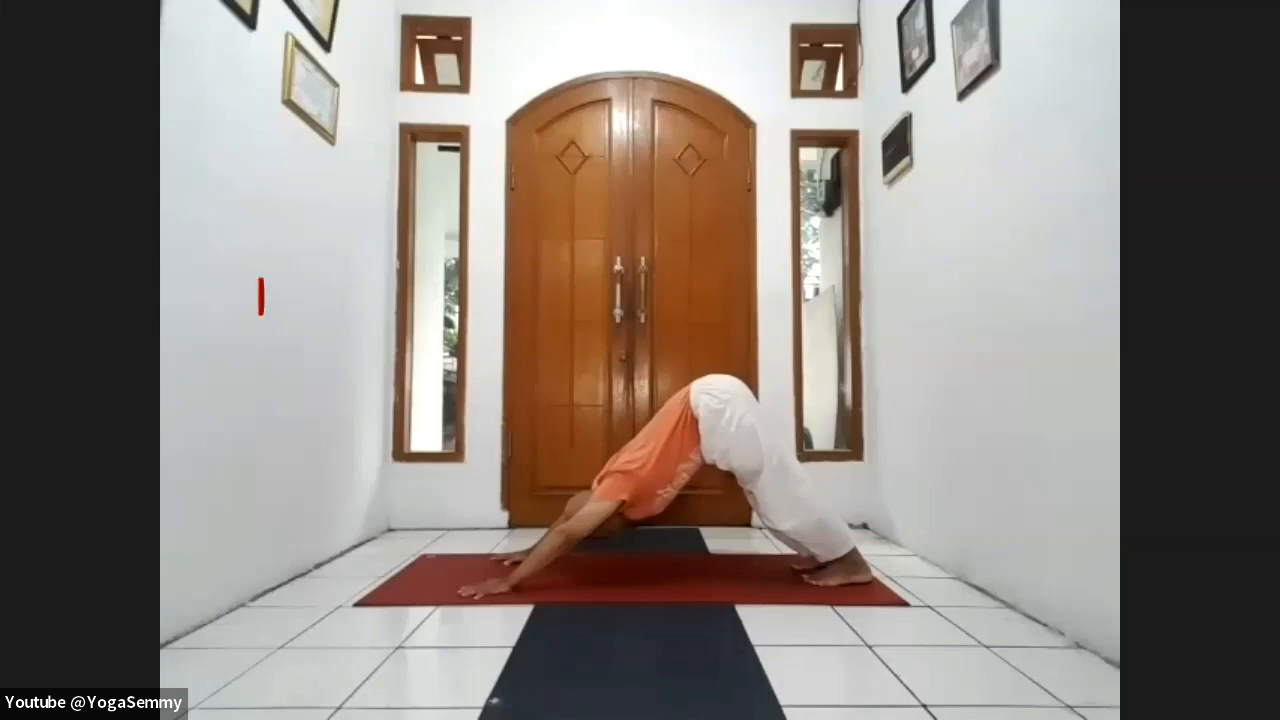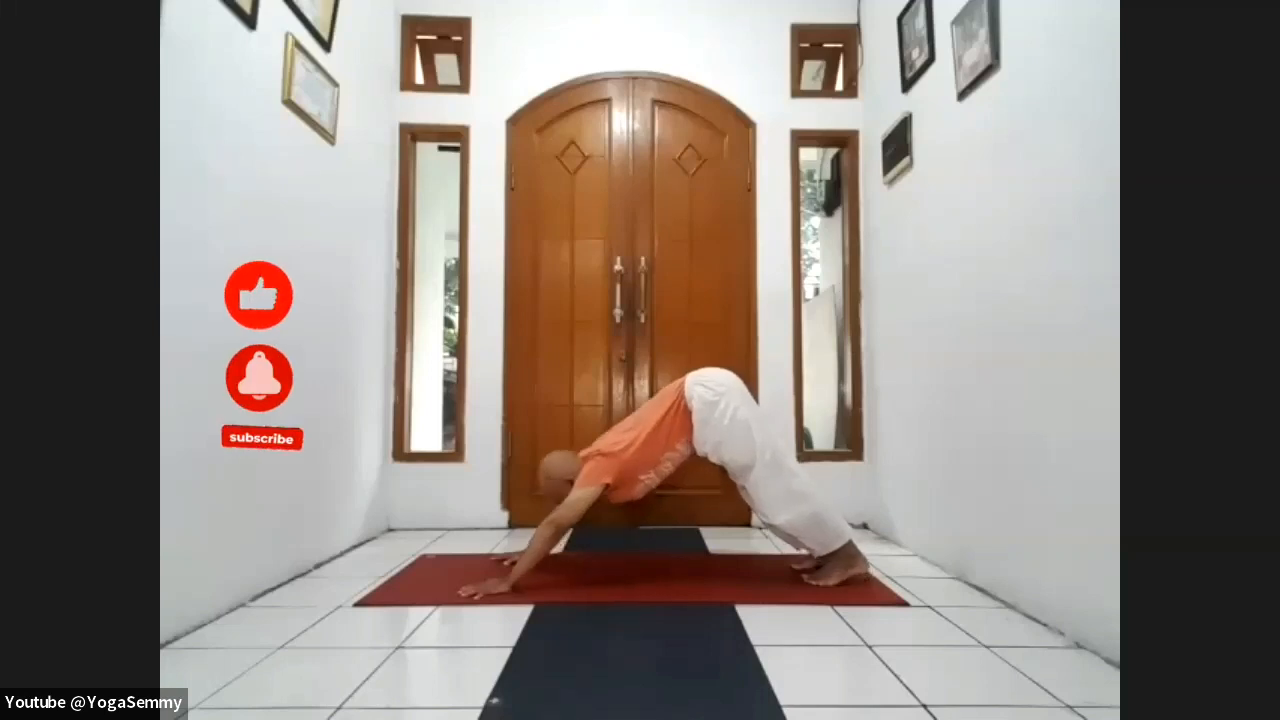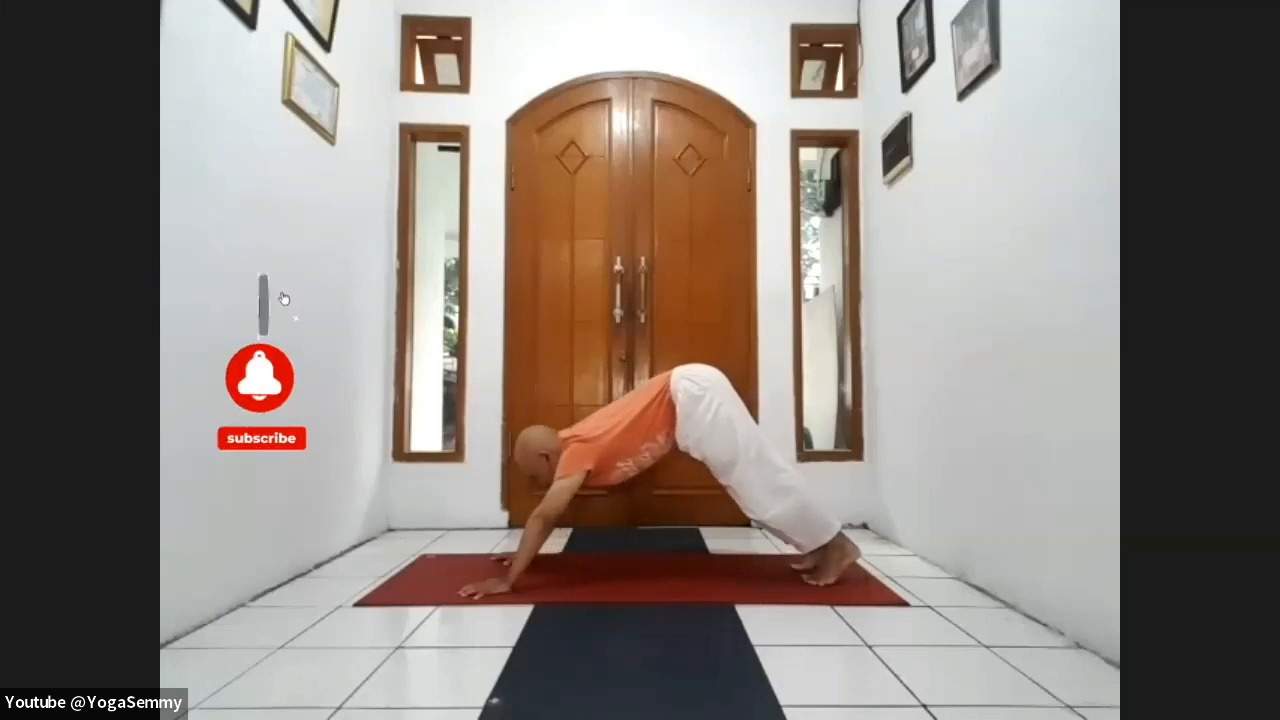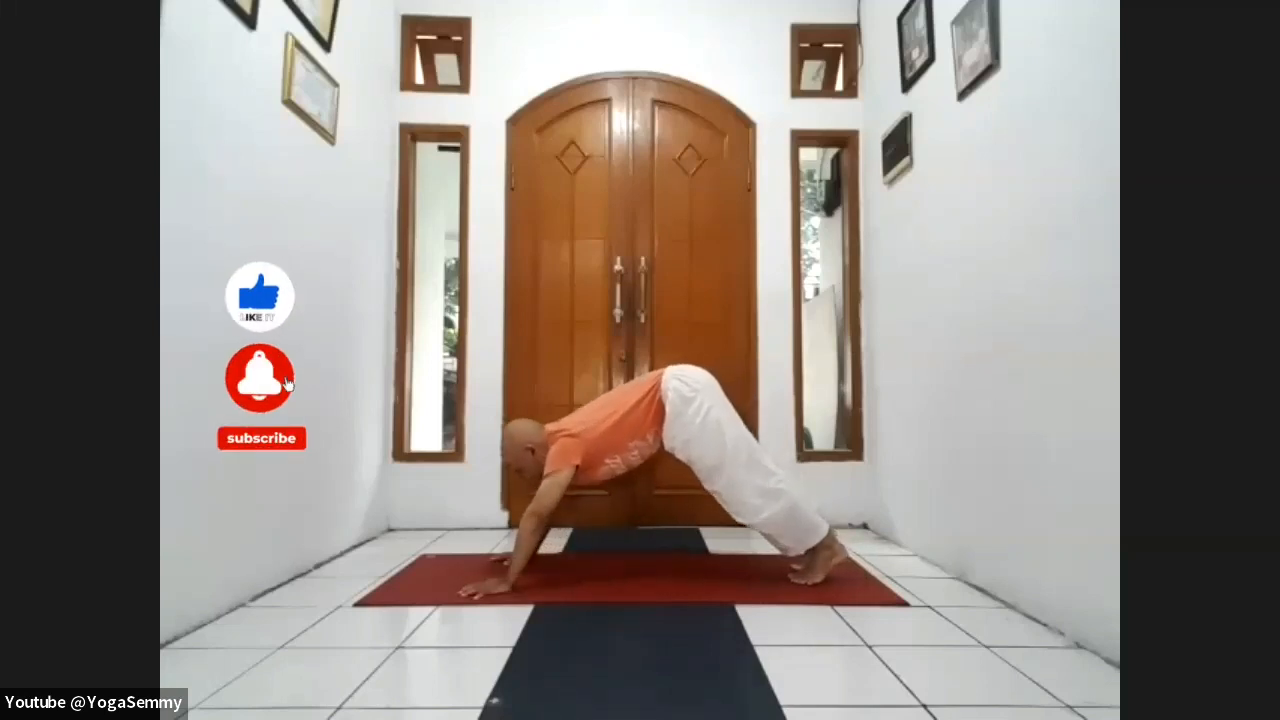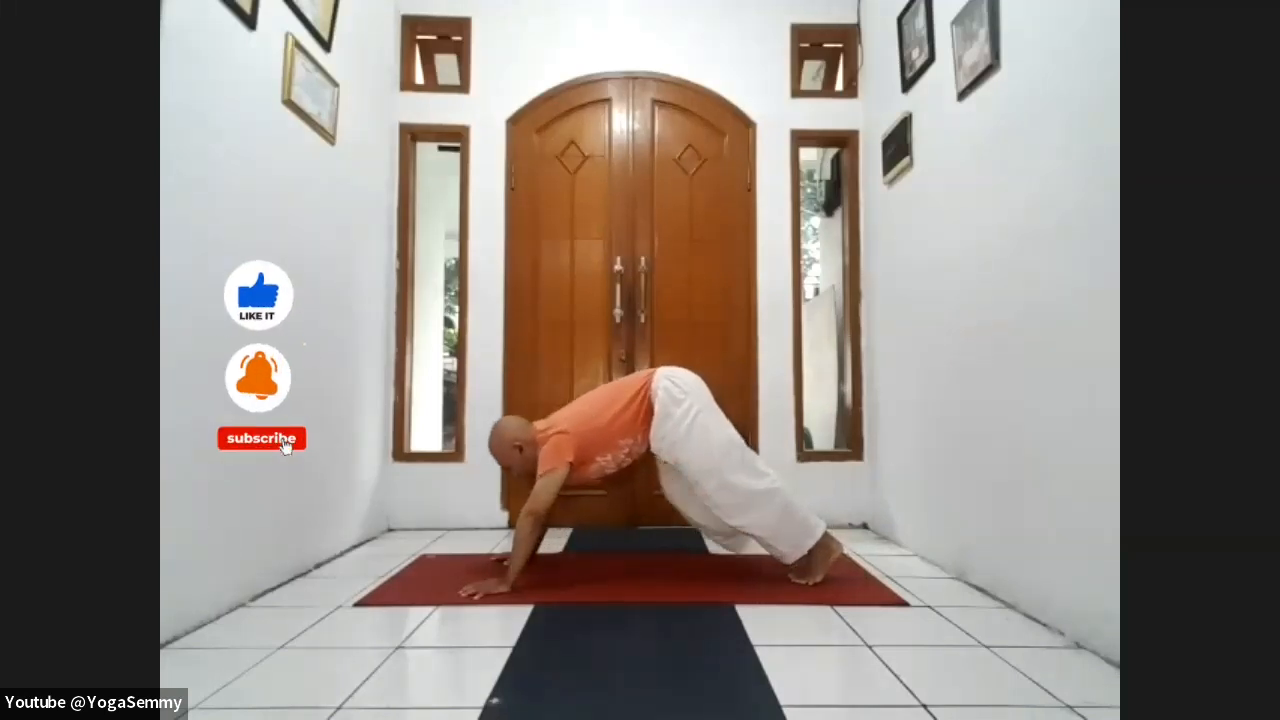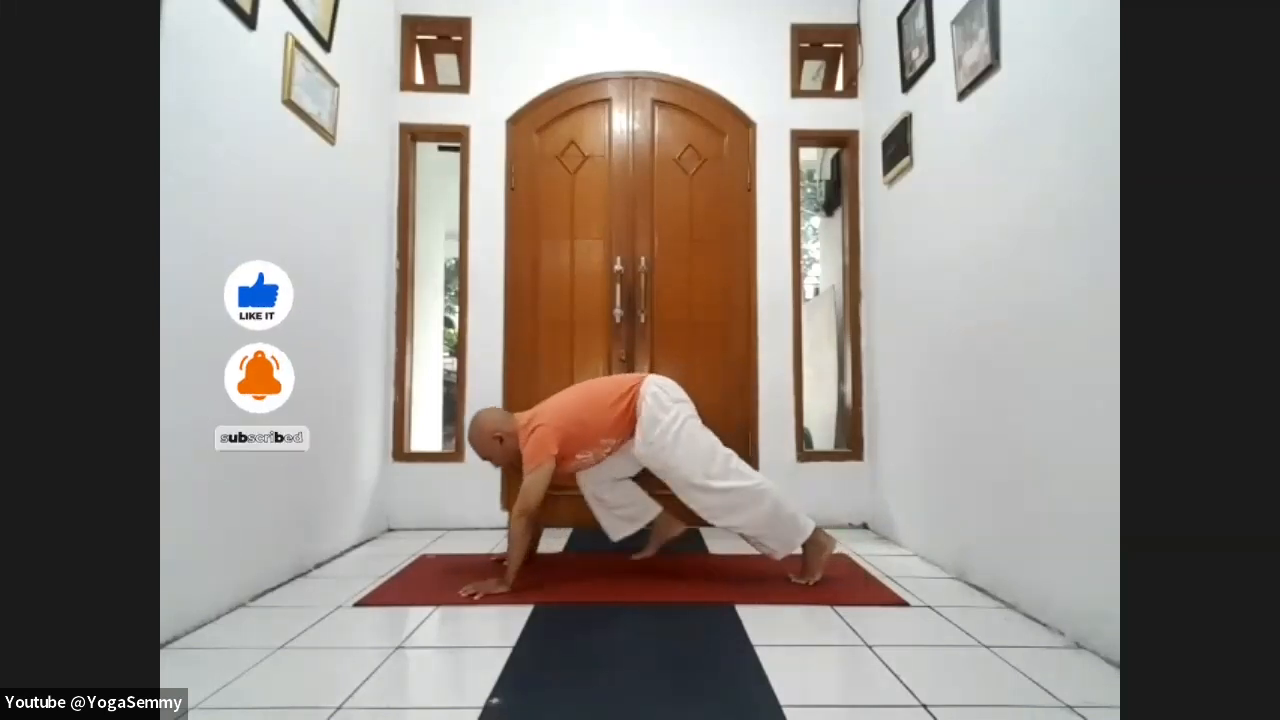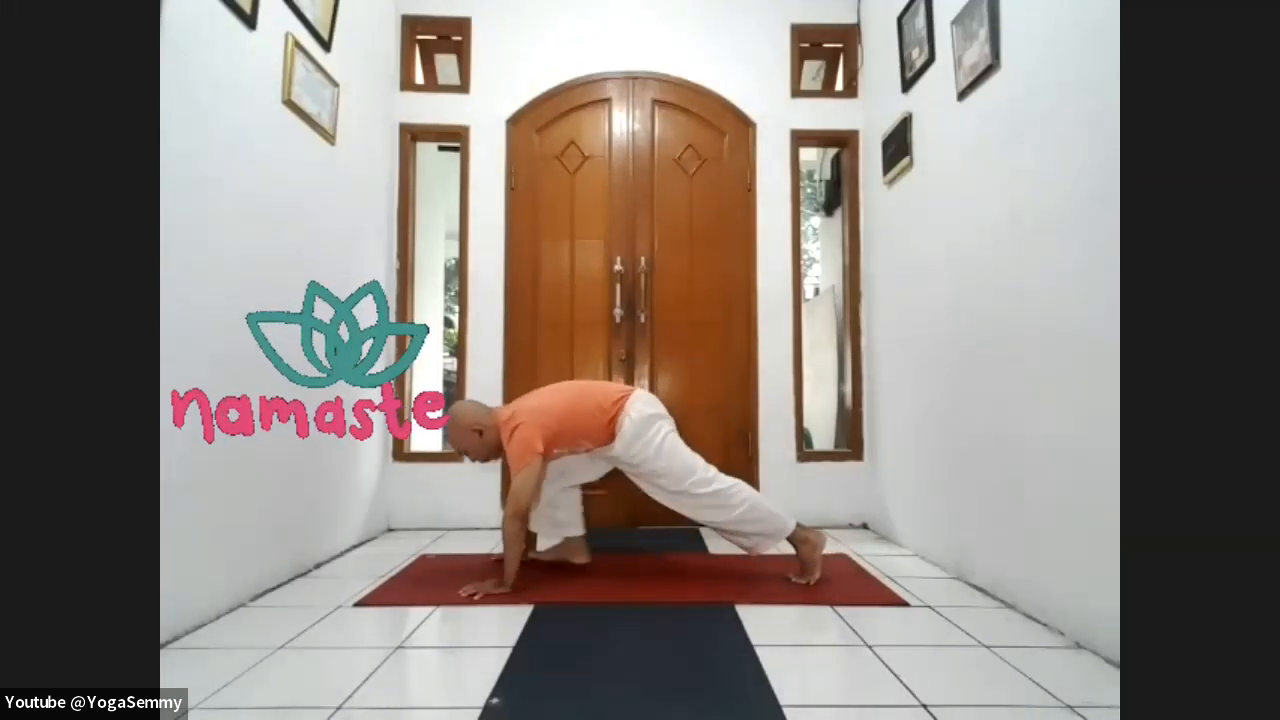
dt=0.7s
person 1, frame 1
left shoulder: (618, 488)
right shoulder: (612, 486)
left elbow: (567, 533)
right elbow: (566, 524)
left wrist: (510, 580)
right wrist: (534, 551)
left hip: (714, 406)
right hip: (713, 401)
left knee: (775, 486)
right knee: (770, 483)
left ankle: (849, 561)
right ankle: (826, 551)
person 1, frame 2
left shoulder: (598, 468)
right shoulder: (593, 463)
left elbow: (556, 523)
right elbow: (558, 519)
left wrist: (508, 580)
right wrist: (530, 553)
left hip: (709, 399)
right hip: (706, 396)
left knee: (770, 480)
right knee: (763, 478)
left ankle: (846, 555)
right ankle: (827, 549)
person 1, frame 3
left shoulder: (576, 453)
right shoulder: (569, 446)
left elbow: (543, 516)
right elbow: (548, 516)
left wrist: (507, 580)
right wrist: (525, 555)
left hip: (693, 396)
right hip: (689, 393)
left knee: (757, 477)
right knee: (753, 475)
left ankle: (835, 544)
right ankle: (821, 546)
person 1, frame 4
left shoulder: (564, 447)
right shoulder: (559, 439)
left elbow: (536, 514)
right elbow: (543, 514)
left wrist: (506, 579)
right wrist: (523, 555)
left hip: (682, 396)
right hip: (678, 393)
left knee: (743, 481)
right knee: (741, 478)
left ankle: (823, 544)
right ankle: (812, 543)
person 1, frame 5
left shoulder: (555, 443)
right shoulder: (550, 437)
left elbow: (532, 514)
right elbow: (540, 513)
left wrist: (506, 579)
right wrist: (525, 556)
left hip: (670, 398)
right hip: (667, 399)
left knee: (730, 480)
right knee: (684, 490)
left ankle: (818, 544)
right ankle: (796, 543)
person 1, frame 6
left shoulder: (537, 435)
right shoulder: (531, 428)
left elbow: (524, 511)
right elbow: (531, 509)
left wrist: (505, 580)
right wrist: (524, 552)
left hip: (654, 407)
right hip: (643, 410)
left knee: (716, 481)
right knee: (595, 477)
left ankle: (812, 541)
right ankle: (662, 525)
person 1, frame 7
left shoulder: (519, 430)
right shoulder: (512, 419)
left elbow: (515, 511)
right elbow: (526, 497)
left wrist: (504, 581)
right wrist: (516, 551)
left hip: (633, 422)
right hip: (612, 427)
left knee: (701, 487)
right knee: (554, 473)
left ankle: (803, 538)
right ankle: (572, 545)
